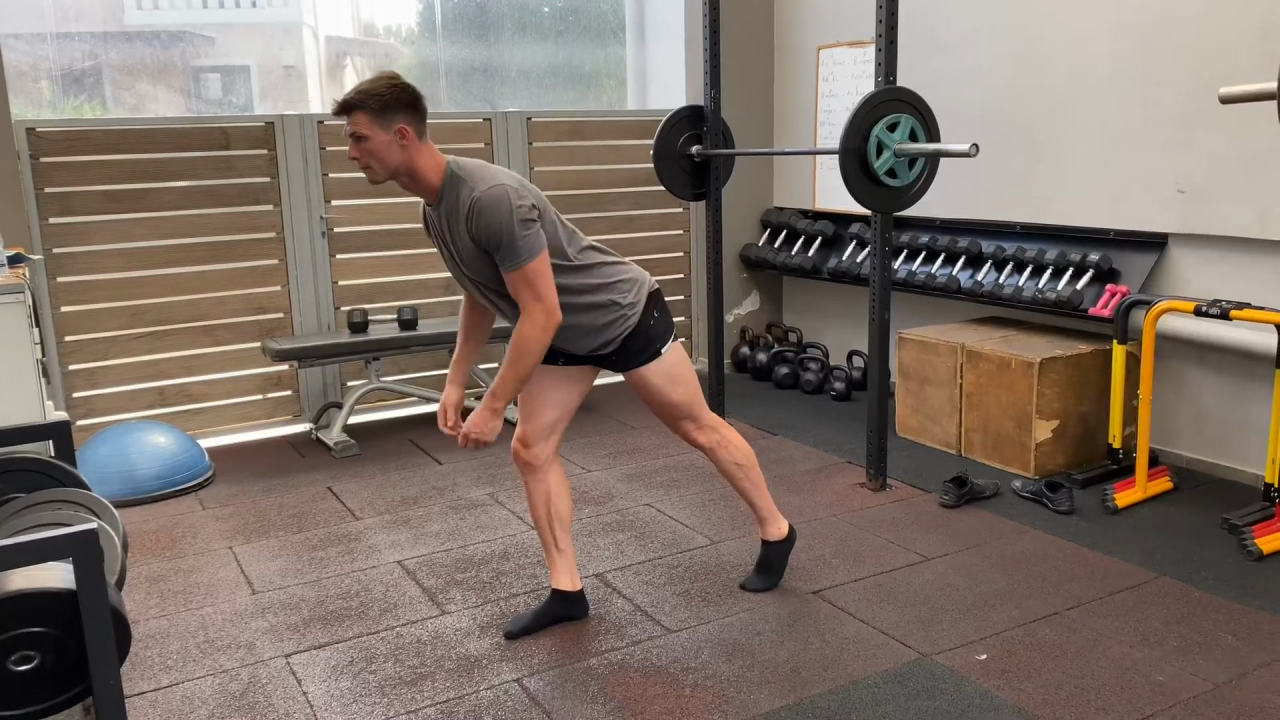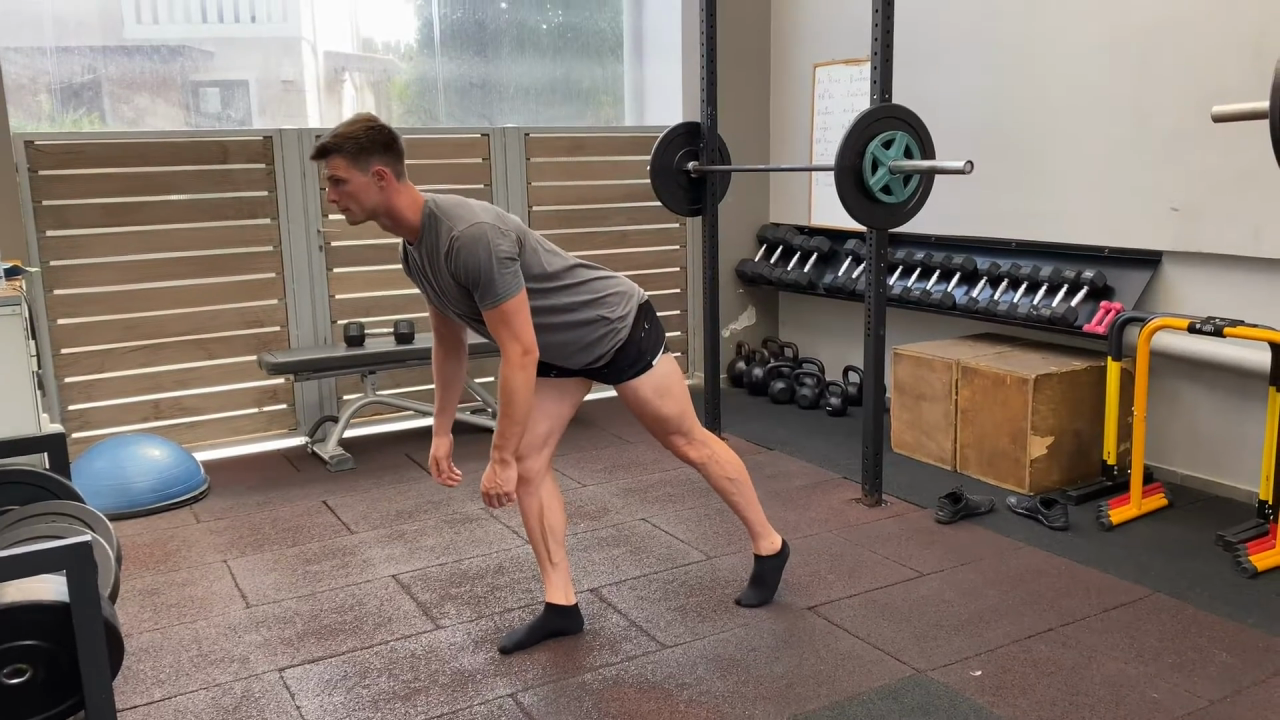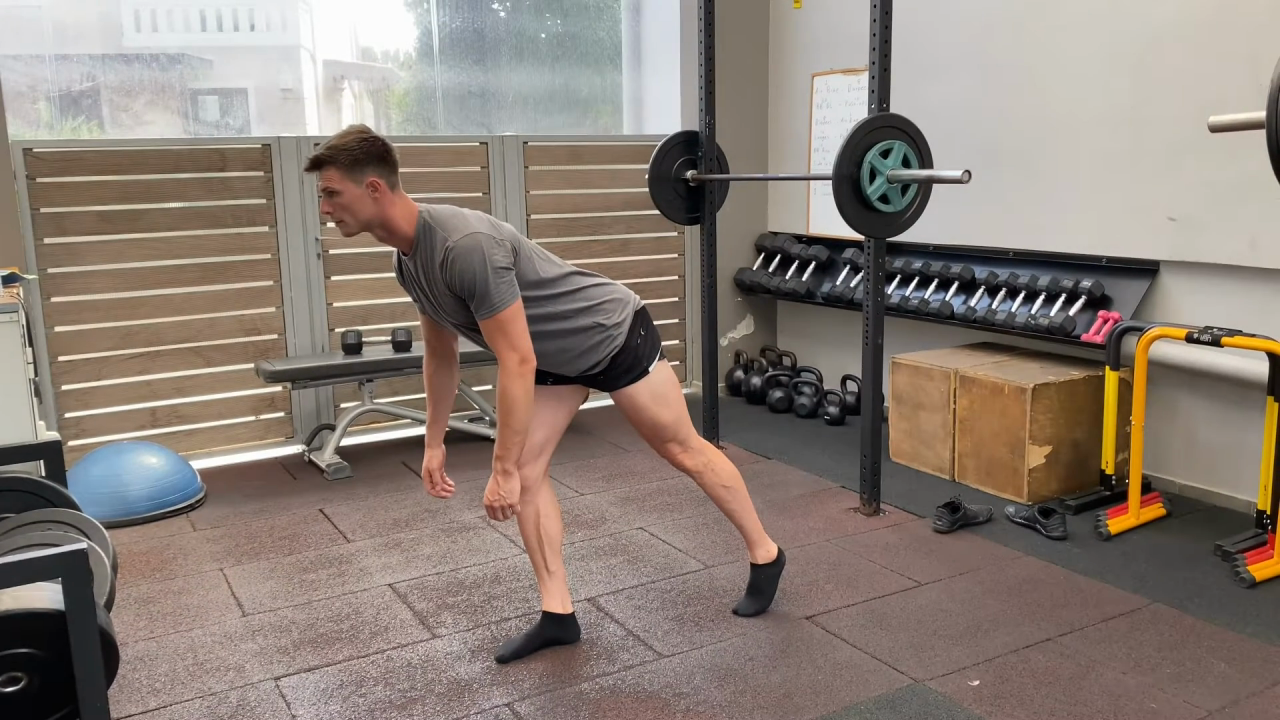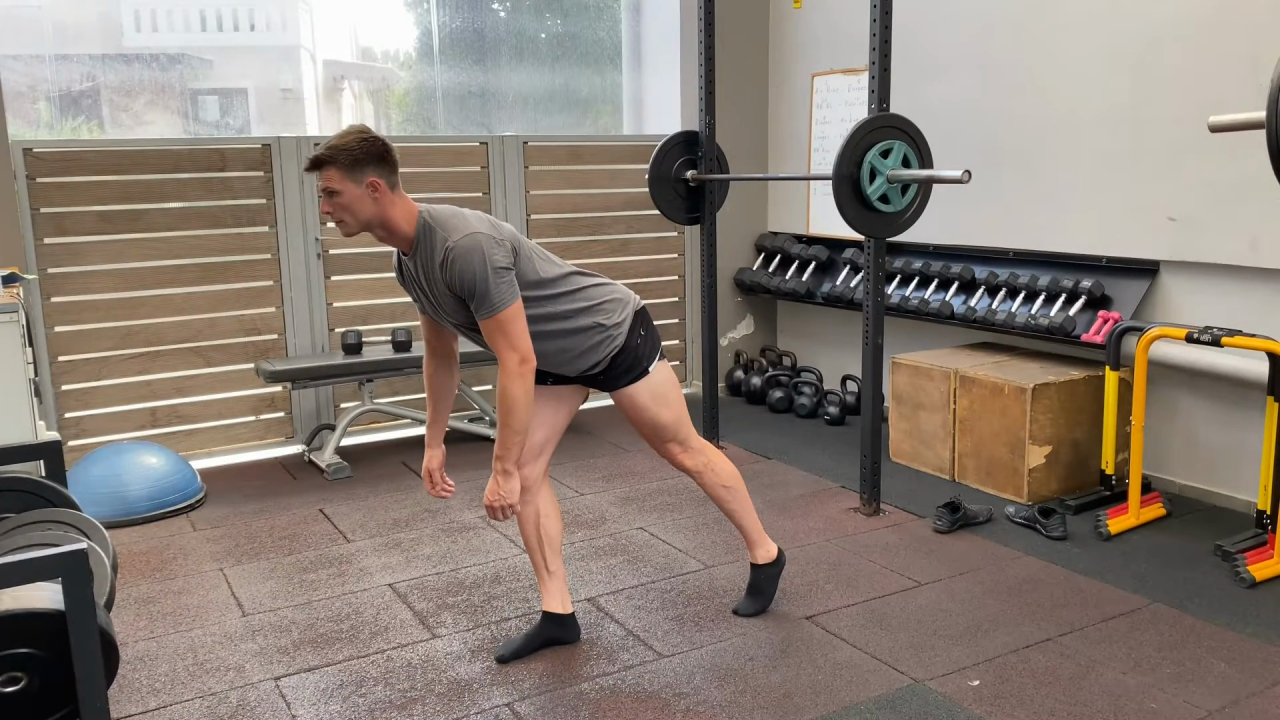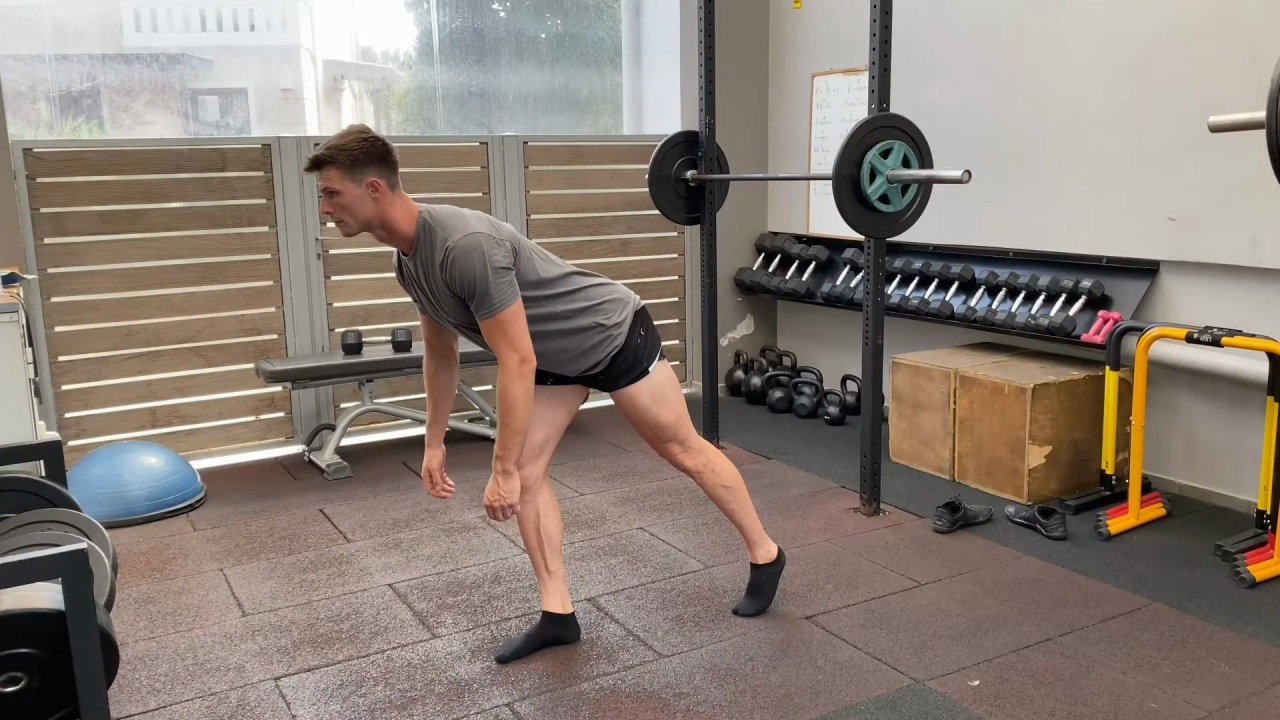
dt=1s
person 1, frame 1
left shoulder: (493, 199)
right shoulder: (433, 208)
left elbow: (543, 314)
right elbow: (481, 294)
left wrist: (491, 409)
right wrist: (454, 382)
left hip: (625, 315)
right hip: (566, 333)
left knee: (698, 428)
right knee: (531, 450)
left ankle: (776, 531)
right ankle: (566, 590)
person 1, frame 2
left shoulder: (472, 236)
right shoulder: (413, 247)
left elbow: (520, 354)
right elbow: (449, 340)
left wrist: (499, 459)
right wrist: (442, 430)
left hip: (618, 327)
right hip: (560, 348)
left knee: (688, 442)
right knee: (529, 464)
left ankle: (769, 546)
right ankle: (561, 605)
person 1, frame 3
left shoulder: (466, 246)
right shoulder: (405, 258)
left elbow: (517, 363)
right elbow: (440, 353)
left wrist: (501, 471)
right wrist: (434, 442)
left hip: (613, 334)
right hip: (556, 356)
left knee: (684, 450)
right knee: (528, 472)
left ankle: (765, 554)
right ankle: (558, 614)
person 1, frame 4
left shoulder: (467, 246)
right shoulder: (406, 258)
left elbow: (517, 362)
right elbow: (440, 353)
left wrist: (501, 471)
right wrist: (434, 442)
left hip: (613, 334)
right hip: (556, 356)
left knee: (684, 450)
right knee: (527, 473)
left ankle: (765, 554)
right ankle: (558, 615)
person 1, frame 5
left shoulder: (466, 247)
right shoulder: (406, 258)
left elbow: (517, 363)
right elbow: (440, 352)
left wrist: (501, 470)
right wrist: (434, 442)
left hip: (613, 335)
right hip: (556, 356)
left knee: (684, 450)
right knee: (527, 473)
left ankle: (765, 554)
right ankle: (557, 615)
